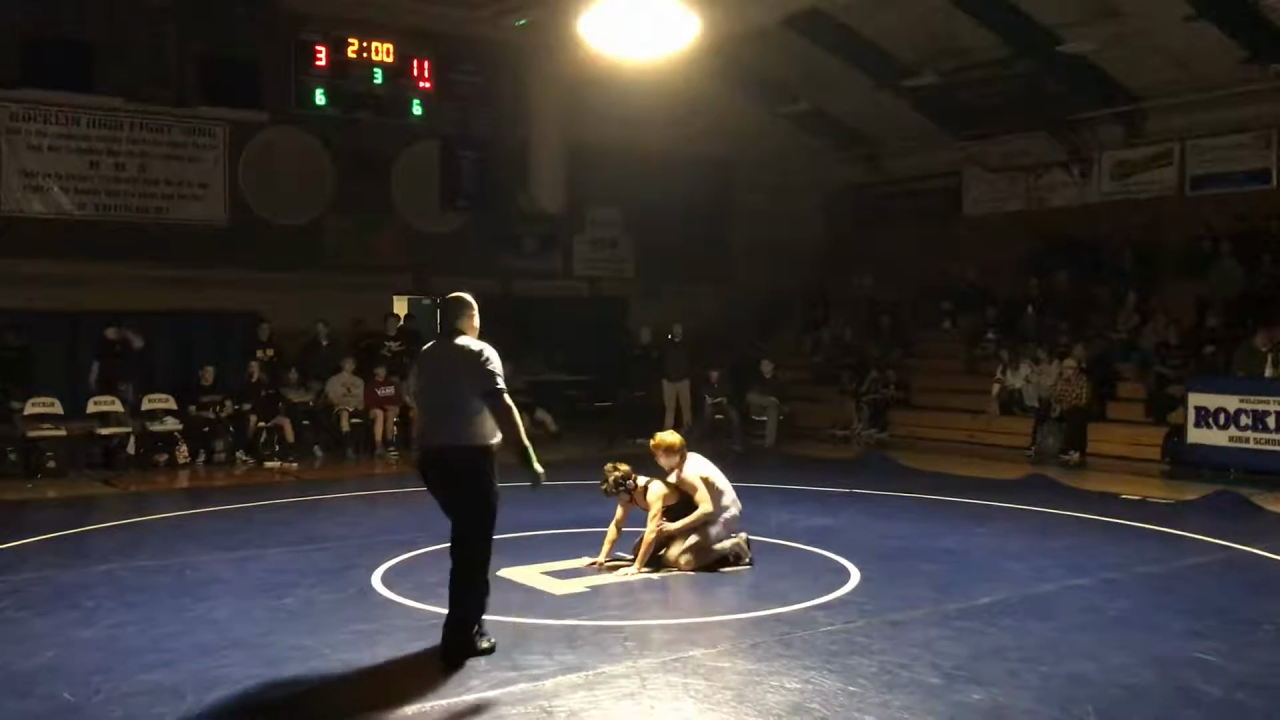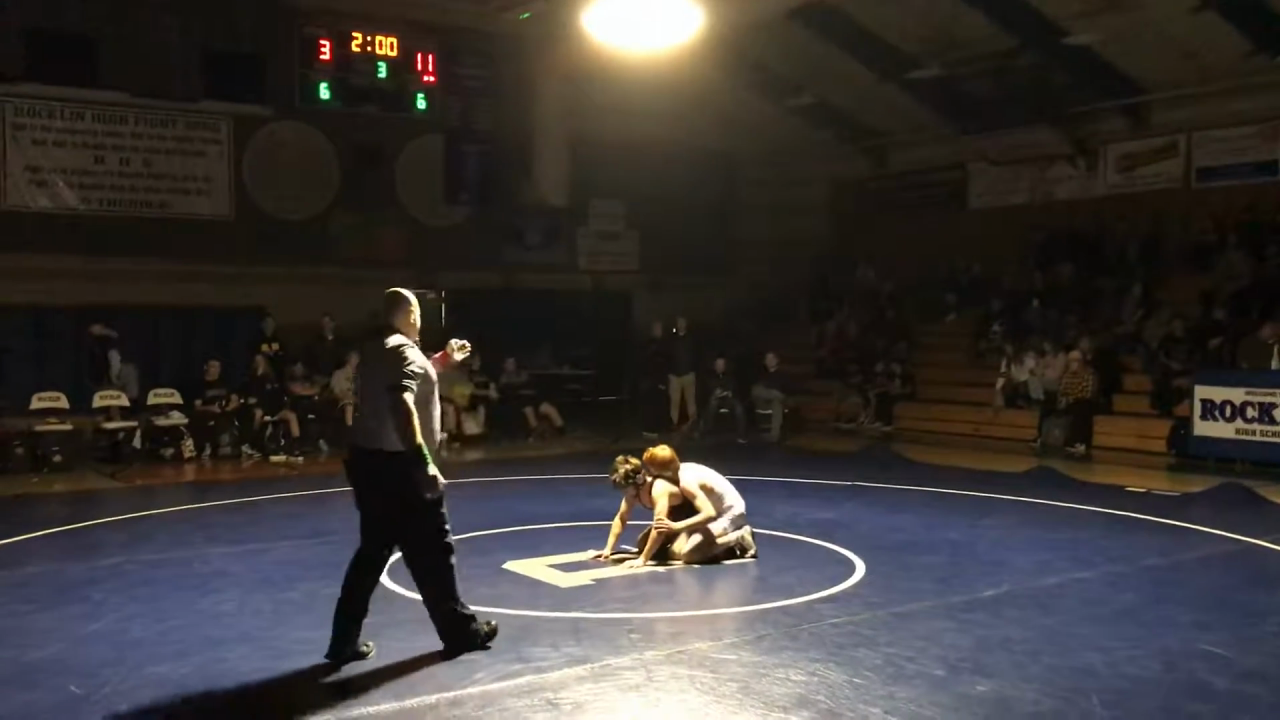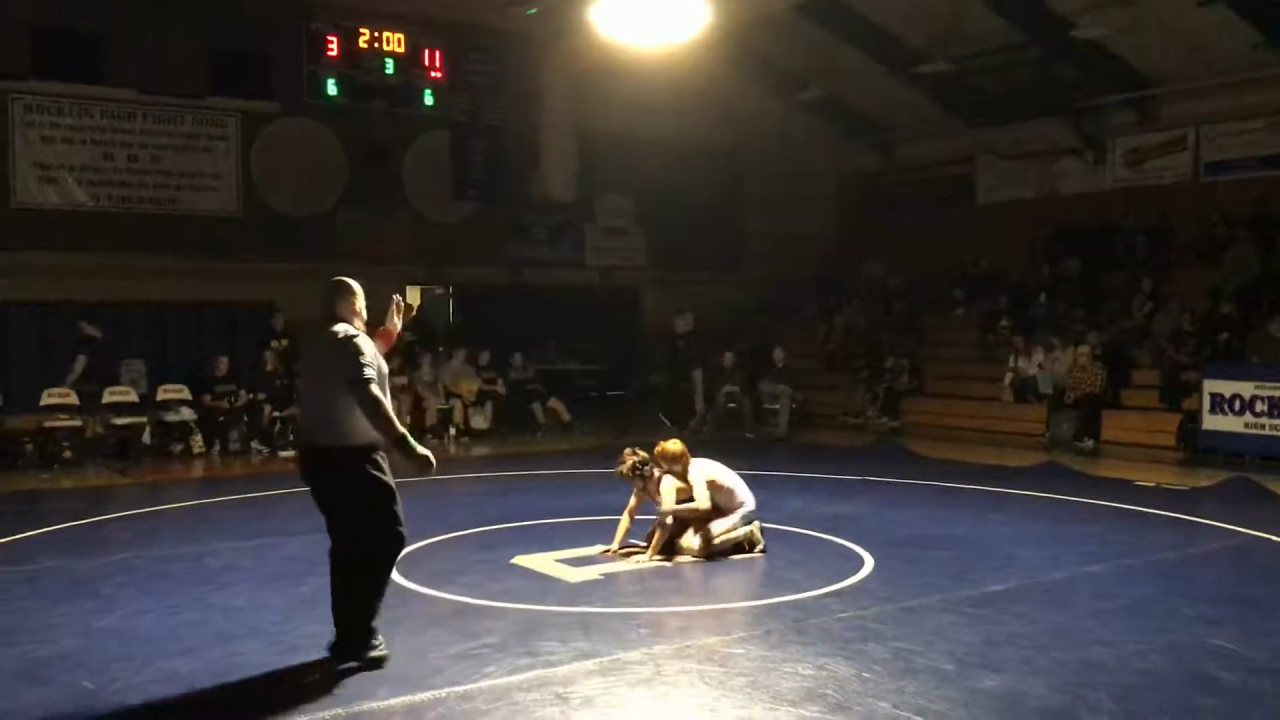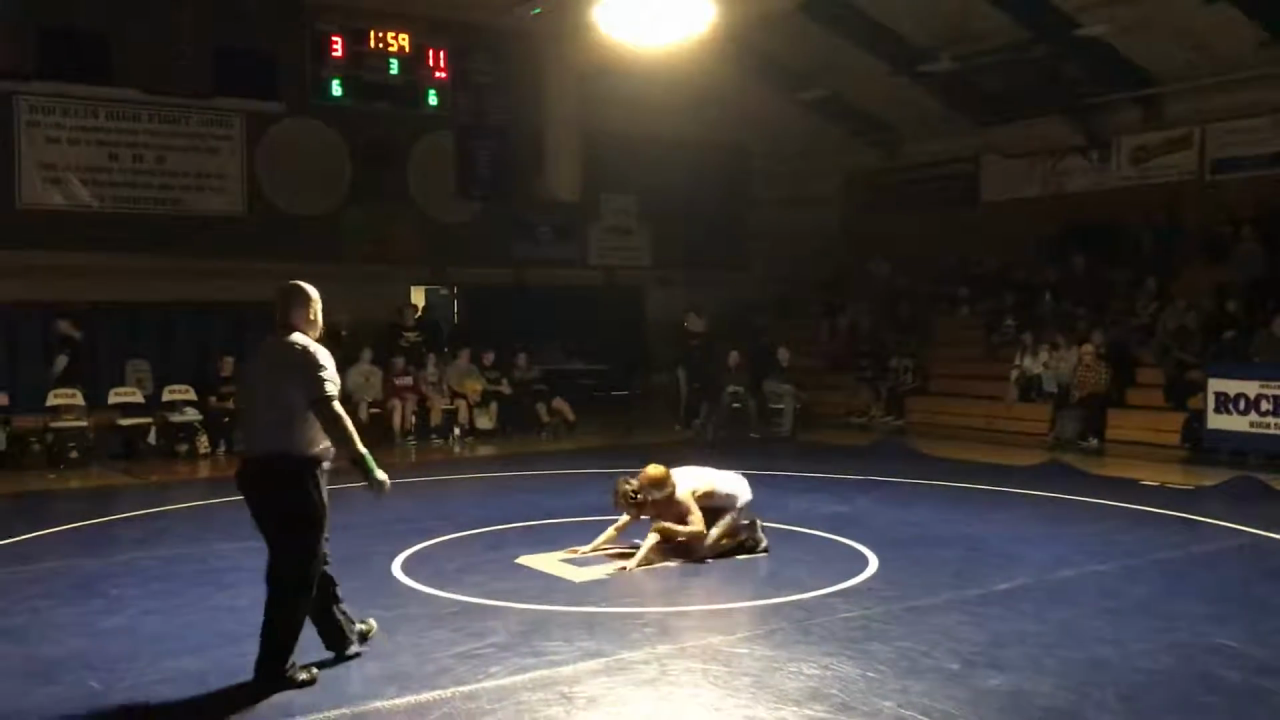
dt=0.4s
person 1, frame 1
left shoulder: (426, 357)
right shoulder: (479, 353)
right elbow: (501, 405)
right wrist: (528, 455)
left hip: (433, 457)
right hip: (471, 457)
left knee: (467, 537)
right knee: (474, 544)
left ankle: (467, 622)
right ankle: (461, 638)
person 1, frame 2
left shoulder: (374, 351)
right shoulder: (401, 350)
right elbow: (402, 405)
left wrist: (443, 359)
right wrist: (424, 460)
left hip: (367, 460)
right hip: (397, 463)
left knee: (373, 549)
right knee: (432, 547)
left ankle: (345, 639)
right ankle: (460, 629)
person 1, frame 3
left shoulder: (319, 344)
right shoulder: (351, 340)
right elbow: (368, 396)
left wrist: (390, 332)
right wrist: (408, 444)
left hip: (321, 456)
right hip: (353, 458)
left knee: (349, 548)
right knee: (385, 541)
left ankle: (353, 637)
right ankle: (359, 637)
person 1, frame 4
left shoulder: (263, 354)
right shoulder: (309, 353)
right elbow: (329, 412)
right wrist: (366, 464)
left hip: (258, 469)
right hip: (293, 471)
left knee: (307, 558)
right knee: (299, 568)
left ankle: (343, 633)
right ankle: (274, 666)
person 2, frame 1
left shoulder: (689, 473)
right shoulder: (689, 460)
left elbow: (707, 509)
left wrist: (676, 526)
left hip: (724, 517)
right hip: (718, 513)
left knee: (684, 562)
left ankle: (733, 545)
person 2, frame 2
left shoulder: (686, 482)
right shoulder: (670, 475)
left elbow: (709, 514)
left wrist: (676, 527)
left hip: (730, 512)
right hip: (717, 509)
left knee: (686, 554)
left ankle: (738, 537)
person 2, frame 3
left shoulder: (695, 475)
left elbow: (704, 506)
left hip: (741, 508)
right hip: (724, 505)
left knee: (695, 548)
left ankle: (748, 533)
person 2, frame 4
left shoulder: (678, 494)
left elbow: (699, 531)
right elbow: (617, 527)
left wrist: (660, 534)
right wrist: (589, 547)
left hip: (737, 497)
right hip: (720, 498)
left knee: (701, 549)
left ankle: (748, 532)
